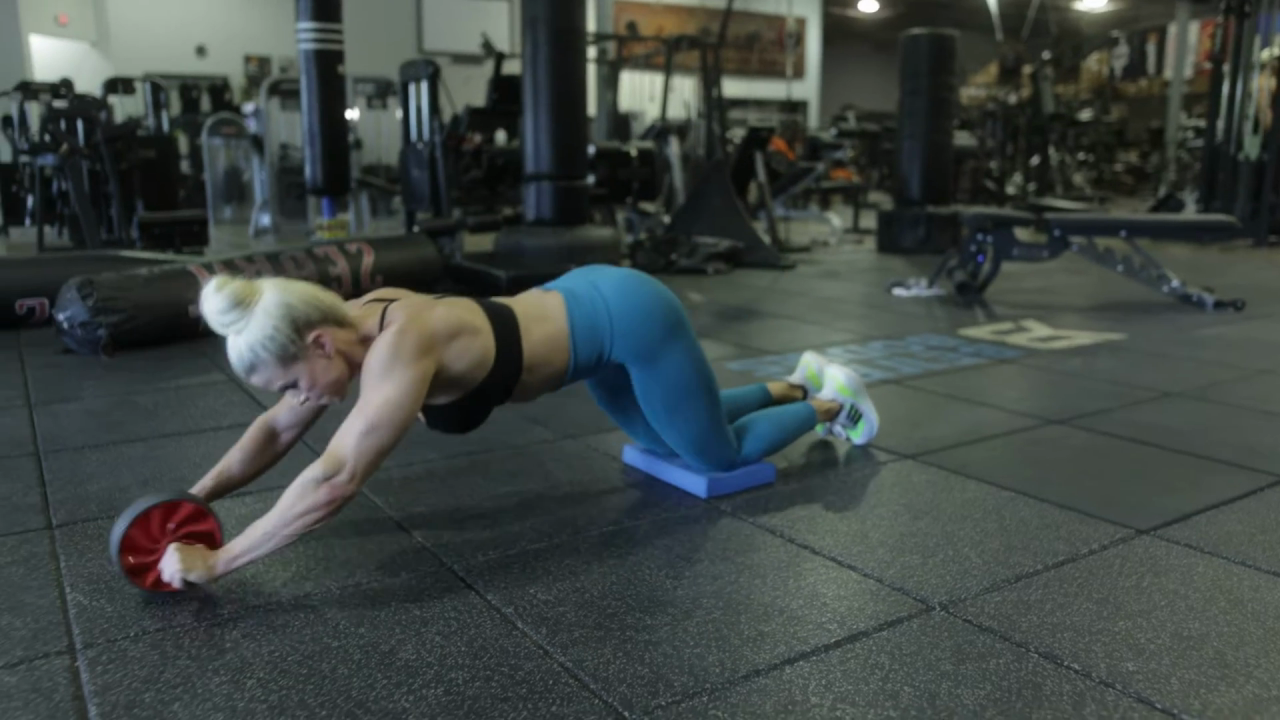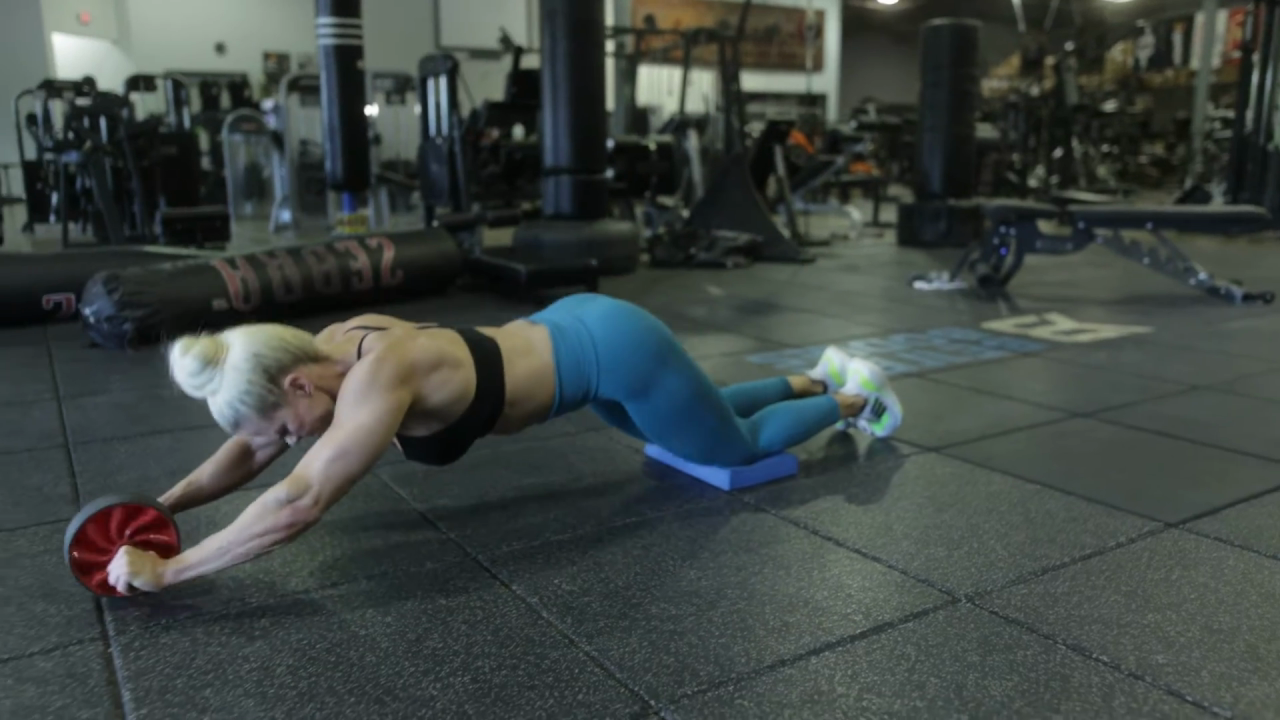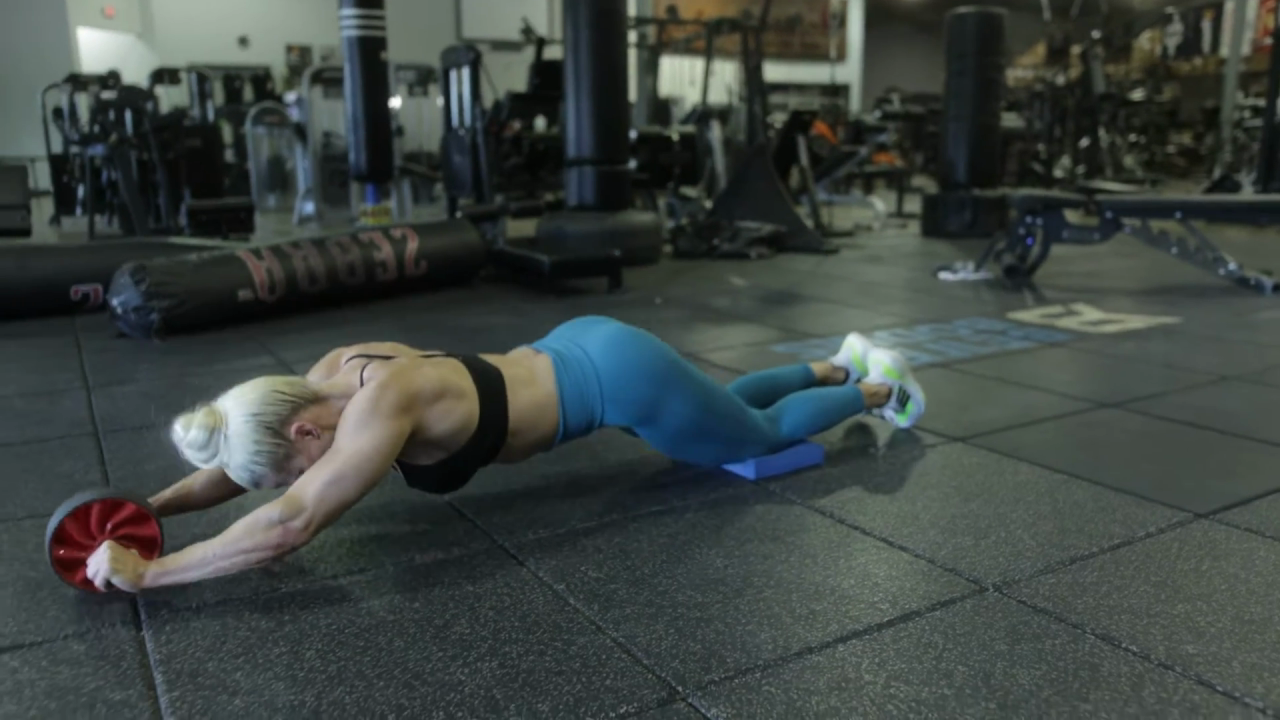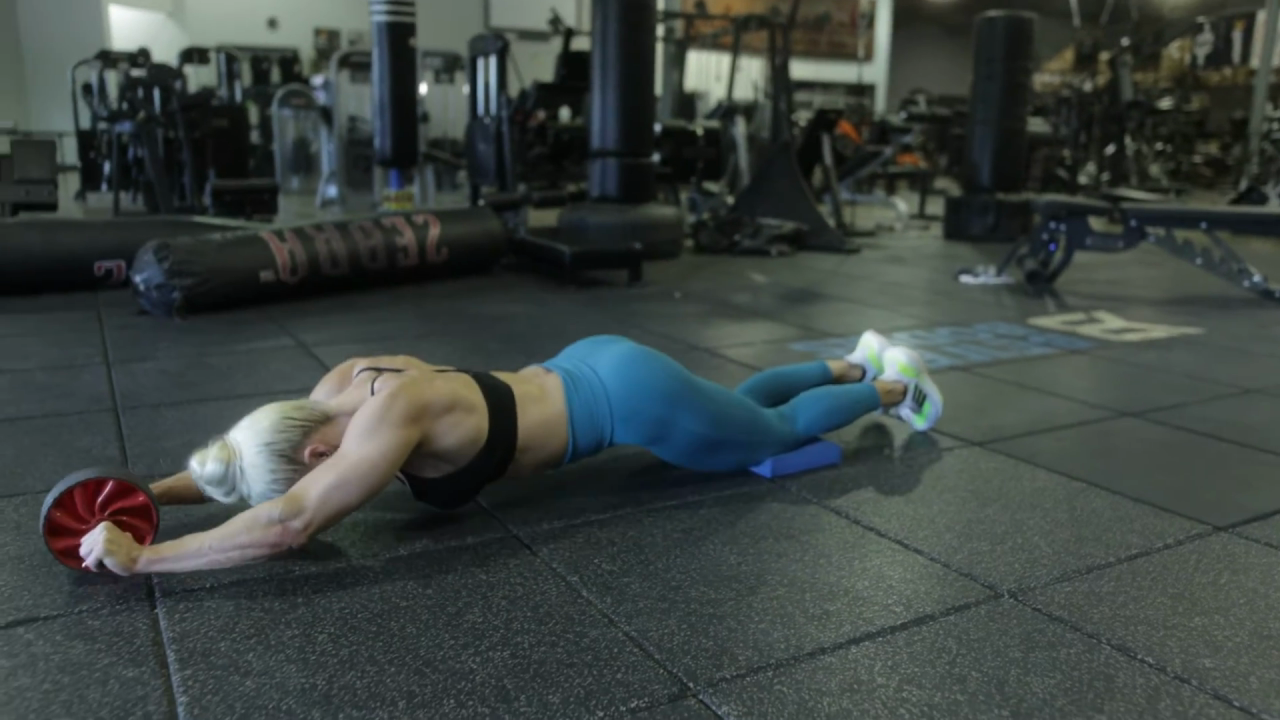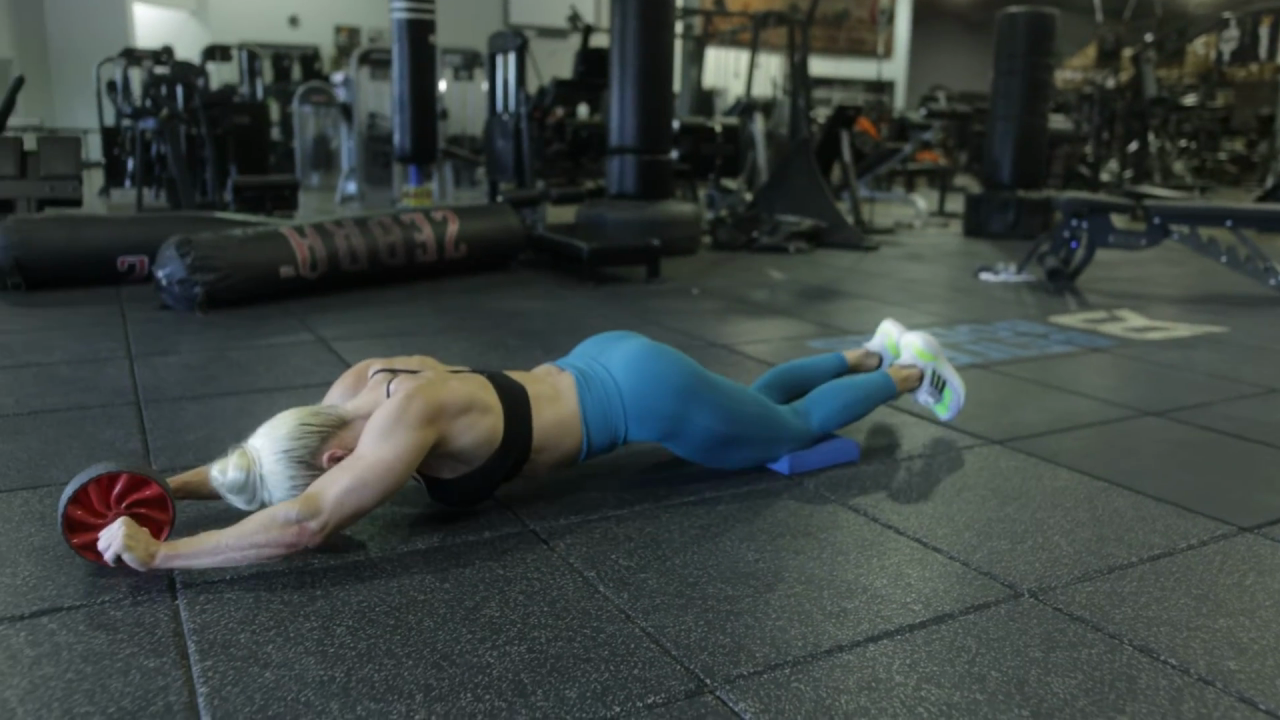
dt=0.2s
person 1, frame 1
left shoulder: (402, 345)
right shoulder: (354, 324)
left elbow: (333, 482)
right elbow: (277, 428)
left wrist: (212, 562)
right wrist: (194, 497)
left hip: (627, 316)
right hip: (586, 305)
left knee: (721, 455)
right knee: (669, 442)
left ankle: (832, 403)
right ankle: (792, 384)
person 1, frame 2
left shoulder: (379, 376)
right shoulder: (332, 350)
left elbow: (296, 505)
right elbow: (249, 446)
left wrist: (163, 569)
right wrist: (162, 504)
left hip: (613, 350)
right hip: (575, 331)
left knee: (738, 449)
right knee: (705, 415)
left ankle: (853, 399)
right ankle: (813, 378)
person 1, frame 3
left shoulder: (382, 404)
right shoulder: (335, 377)
left elbow: (287, 525)
right elbow: (247, 460)
left wrist: (146, 571)
right wrist: (153, 503)
left hip: (618, 377)
right hip: (581, 354)
left knee: (762, 434)
right knee: (725, 405)
left ankle: (877, 387)
right ankle: (838, 365)
person 1, frame 4
left shoulder: (390, 417)
right shoulder: (344, 386)
left elbow: (286, 524)
right elbow: (255, 463)
left wrist: (140, 555)
right wrist: (147, 489)
left hip: (628, 397)
right hip: (589, 371)
left knee: (779, 430)
right knee: (740, 404)
left ankle: (892, 383)
right ankle: (856, 361)
person 1, frame 5
left shoulder: (404, 420)
right shoulder: (361, 386)
left elbow: (302, 526)
right elbow: (273, 466)
left wrist: (158, 551)
right wrist: (168, 485)
left hip: (643, 393)
right hip: (606, 365)
left knee: (794, 432)
right knee: (755, 401)
left ankle: (909, 371)
right ankle: (869, 353)
